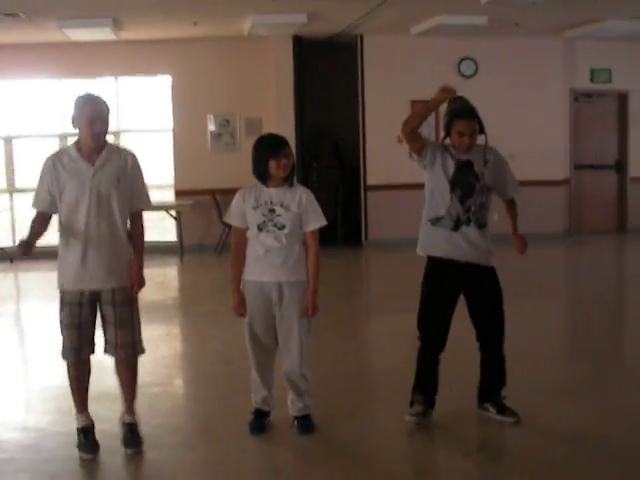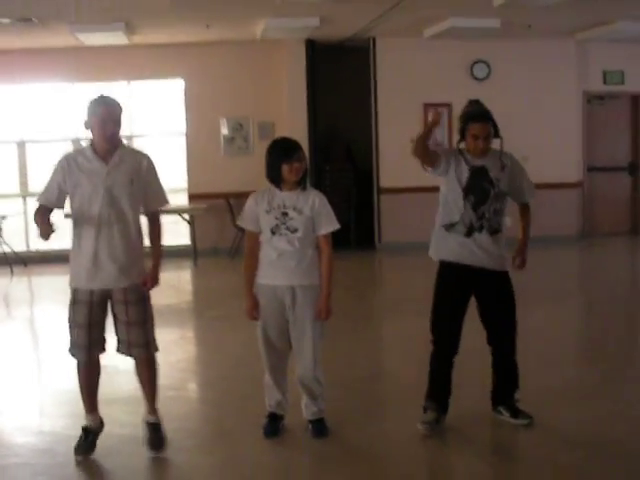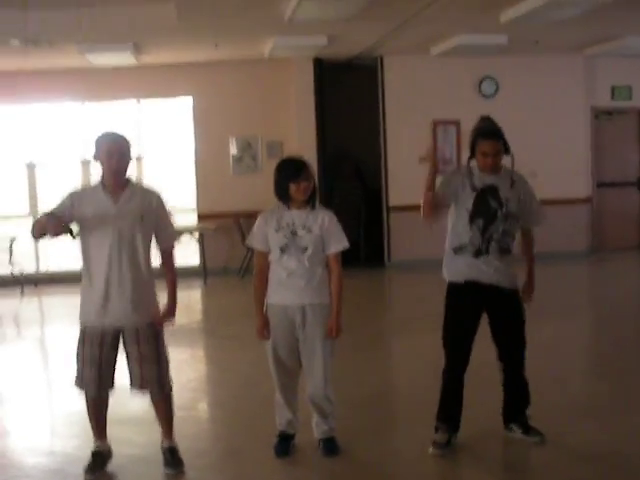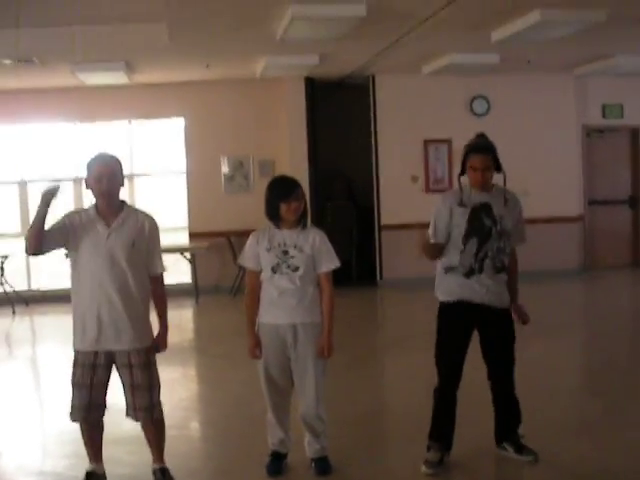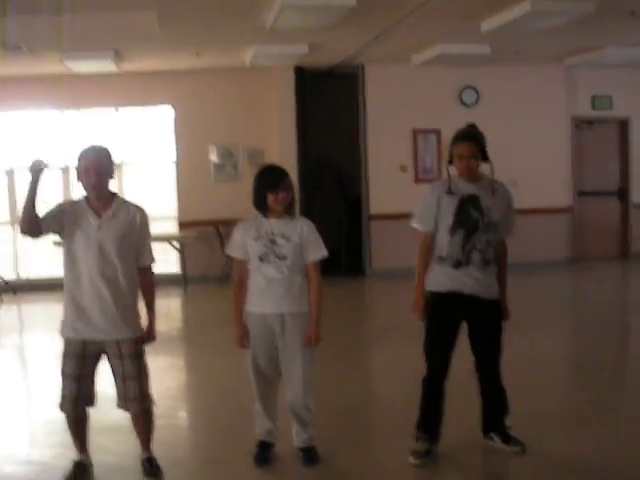
dt=0.1s
person 1, frame 1
left shoulder: (125, 161)
right shoulder: (56, 164)
left elbow: (135, 217)
right elbow: (43, 212)
left wrist: (138, 265)
right wrist: (31, 238)
left hip: (117, 274)
right hip: (74, 275)
left knee: (127, 349)
right knee: (76, 353)
left ankle: (128, 418)
right ankle: (85, 423)
person 1, frame 2
left shoulder: (140, 163)
right shoulder: (70, 164)
left elbow: (153, 216)
right elbow: (45, 205)
left wrist: (156, 264)
right wrist: (43, 218)
left hip: (129, 274)
right hip: (86, 275)
left knee: (142, 348)
right knee: (85, 351)
left ankle: (152, 418)
right ankle: (92, 422)
person 1, frame 3
left shoulder: (150, 200)
right shoulder: (80, 199)
left elbow: (167, 250)
right elbow: (39, 231)
left wrist: (172, 300)
right wrist: (48, 220)
left hip: (139, 310)
right hip: (96, 312)
left knee: (158, 382)
right knee: (94, 385)
left ankle: (169, 444)
right ankle: (101, 447)
person 1, frame 4
left shoulder: (144, 224)
right shoulder: (74, 222)
left elbow: (156, 280)
right elbow: (33, 247)
left wrist: (163, 329)
right wrist: (43, 207)
left hip: (134, 335)
right hip: (89, 336)
left knee: (148, 409)
right knee: (85, 410)
person 1, frame 5
left shoulder: (133, 216)
right shoulder: (67, 214)
left elbow: (144, 272)
right elbow: (28, 228)
left wrist: (151, 320)
right wrist: (33, 185)
left hip: (122, 325)
right hip: (78, 326)
left knee: (137, 398)
right knee: (73, 400)
person 2, frame 1
left shoulder: (491, 159)
right shoulder: (435, 155)
left elbow: (509, 196)
right elbow: (408, 131)
left wrist: (516, 230)
right wrist: (437, 100)
left hip: (480, 260)
right hip: (442, 259)
left knee: (492, 333)
right knee: (432, 334)
left ankle: (490, 398)
right ankle: (422, 399)
person 2, frame 2
left shoulder: (507, 163)
right shoulder: (450, 161)
left elbow: (524, 202)
right elbow: (418, 150)
left wrist: (523, 242)
right wrist: (433, 123)
left hip: (493, 265)
right hip: (454, 264)
left knee: (504, 337)
right knee: (444, 339)
left ankle: (504, 400)
right ankle: (435, 406)
person 2, frame 3
left shoulder: (517, 183)
right shoulder: (458, 180)
left elbow: (526, 231)
right elbow: (430, 212)
left wrist: (530, 274)
right wrist: (432, 175)
left hip: (505, 283)
right hip: (463, 281)
left knee: (513, 354)
right knee: (456, 357)
left ankle: (515, 417)
right ankle: (446, 425)
person 2, frame 4
left shoulder: (509, 201)
right shoulder: (450, 201)
left elbow: (511, 255)
right elbow: (436, 250)
left wrist: (516, 300)
right wrist: (427, 247)
left hip: (496, 302)
right hip: (454, 301)
left knee: (503, 373)
right knee: (448, 376)
left ankle: (507, 436)
right ankle: (438, 444)
person 2, frame 5
left shoulder: (498, 193)
right shoulder: (440, 192)
left elbow: (500, 245)
right elbow: (427, 243)
left wrist: (503, 291)
right wrist: (419, 288)
left hip: (484, 292)
right hip: (443, 290)
left knee: (489, 364)
right knee: (436, 366)
left ankle: (494, 426)
right ankle: (426, 435)
person 3, frame 1
left shoulder: (302, 196)
right shoulder: (245, 197)
left elbow: (312, 247)
right elbow: (238, 247)
left wrist: (312, 291)
right wrist: (235, 290)
left hip: (292, 284)
right hip: (256, 284)
left knee: (294, 353)
right knee: (260, 351)
left ankle: (301, 408)
right ankle: (261, 406)
person 3, frame 2
left shoulder: (315, 200)
right shoulder: (258, 201)
left elbow: (325, 250)
right elbow: (251, 251)
left wrist: (325, 295)
right wrist: (249, 294)
left hip: (305, 288)
right hip: (269, 288)
left knee: (308, 357)
right knee: (273, 355)
left ankle: (315, 412)
right ankle: (275, 411)
person 3, frame 3
left shoulder: (324, 219)
right shoulder: (267, 221)
left elbow: (335, 269)
right elbow: (261, 270)
left wrist: (336, 313)
right wrist: (259, 313)
left hip: (315, 306)
right hip: (279, 307)
left knee: (319, 376)
right knee: (284, 374)
left ankle: (325, 430)
right ankle: (286, 429)
person 3, frame 4
left shoulder: (315, 238)
right shoulder: (258, 240)
left elbow: (326, 288)
right elbow: (252, 290)
left wrist: (327, 332)
right wrist: (251, 333)
left hip: (307, 325)
right hip: (271, 326)
left knee: (311, 395)
right knee: (275, 393)
left ankle: (317, 450)
right ankle: (278, 449)
person 3, frame 5
left shoulder: (303, 228)
right shoulder: (246, 230)
left elbow: (313, 277)
right elbow: (239, 279)
left wrist: (315, 321)
right wrist: (239, 321)
left hip: (294, 314)
right hip: (258, 315)
left knee: (298, 383)
right knee: (263, 382)
left ankle: (305, 439)
right ankle: (265, 437)
